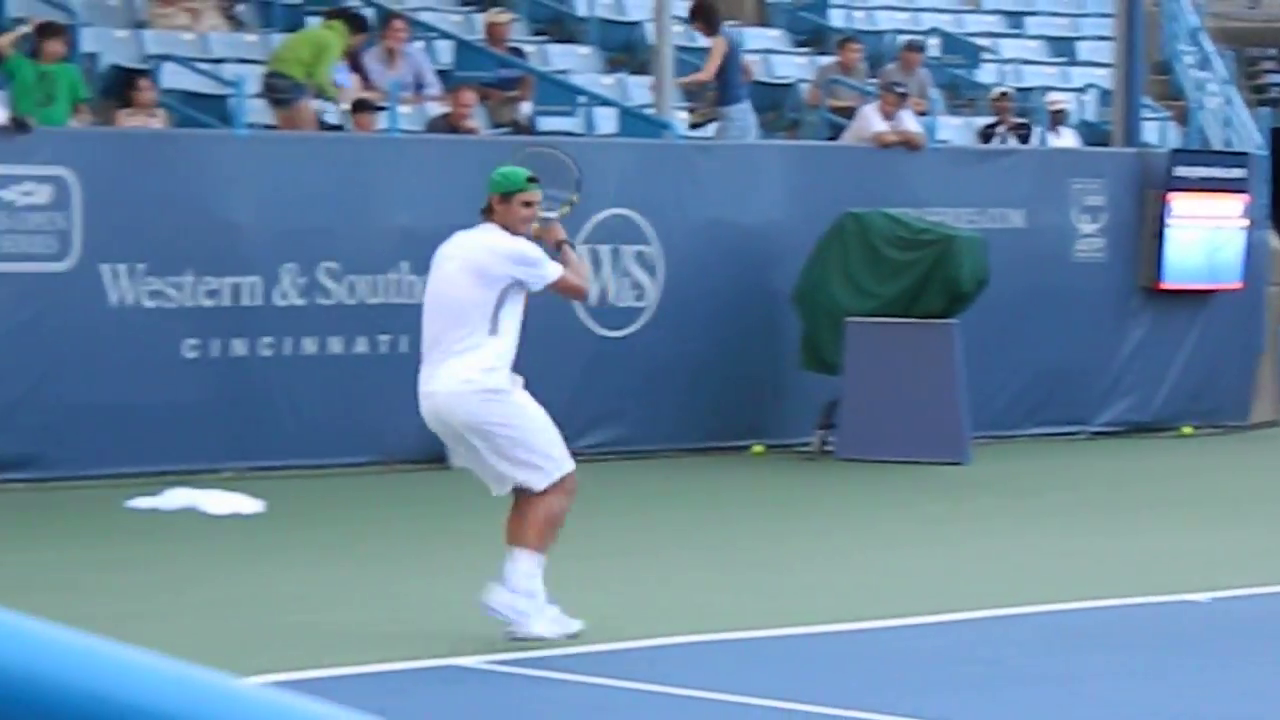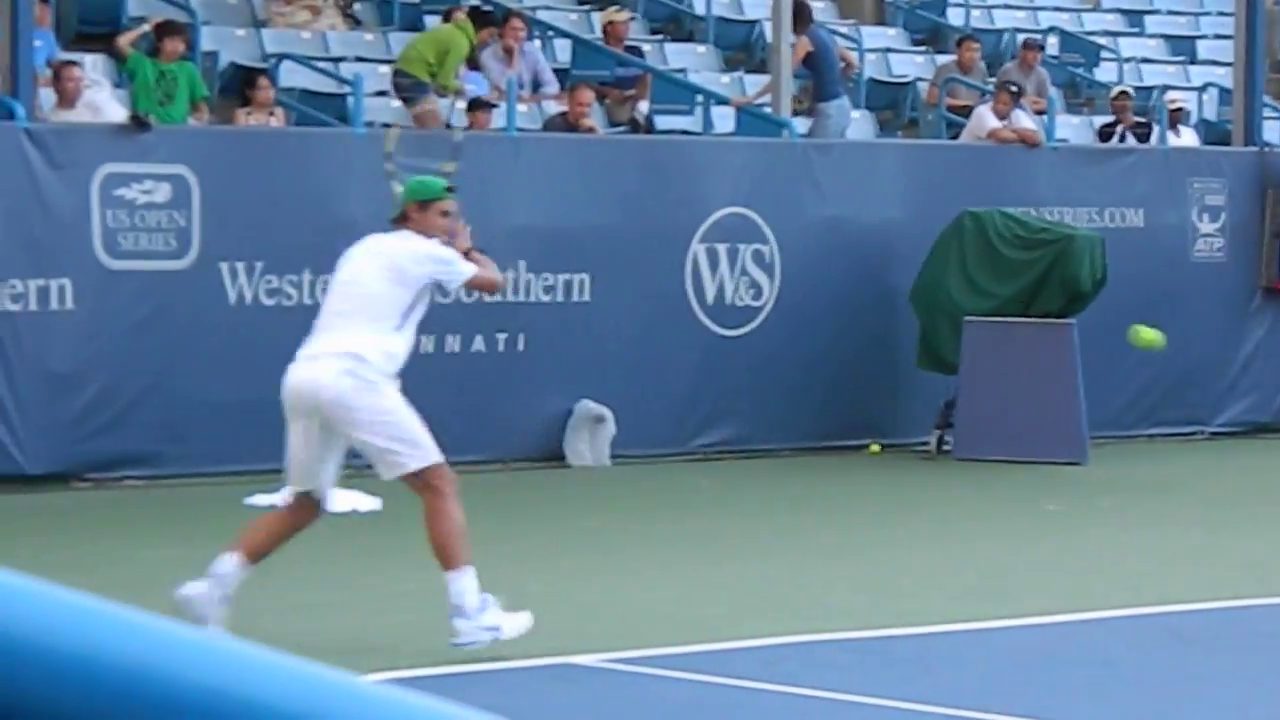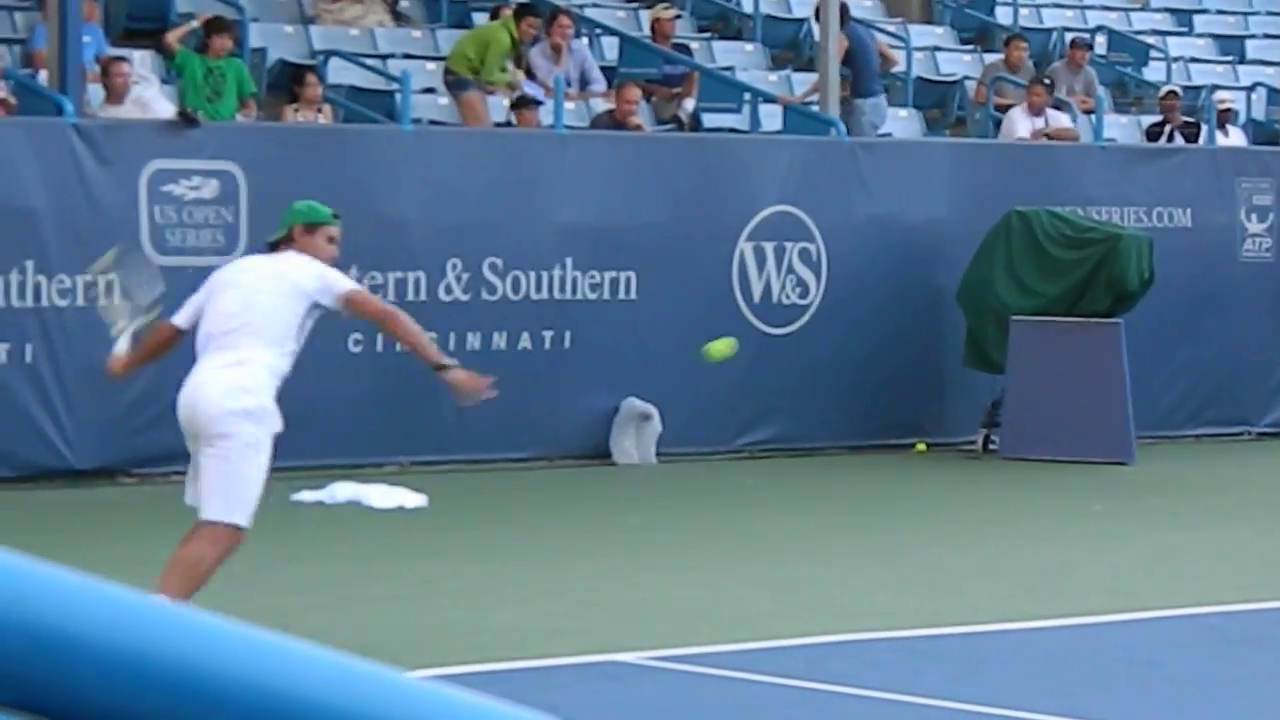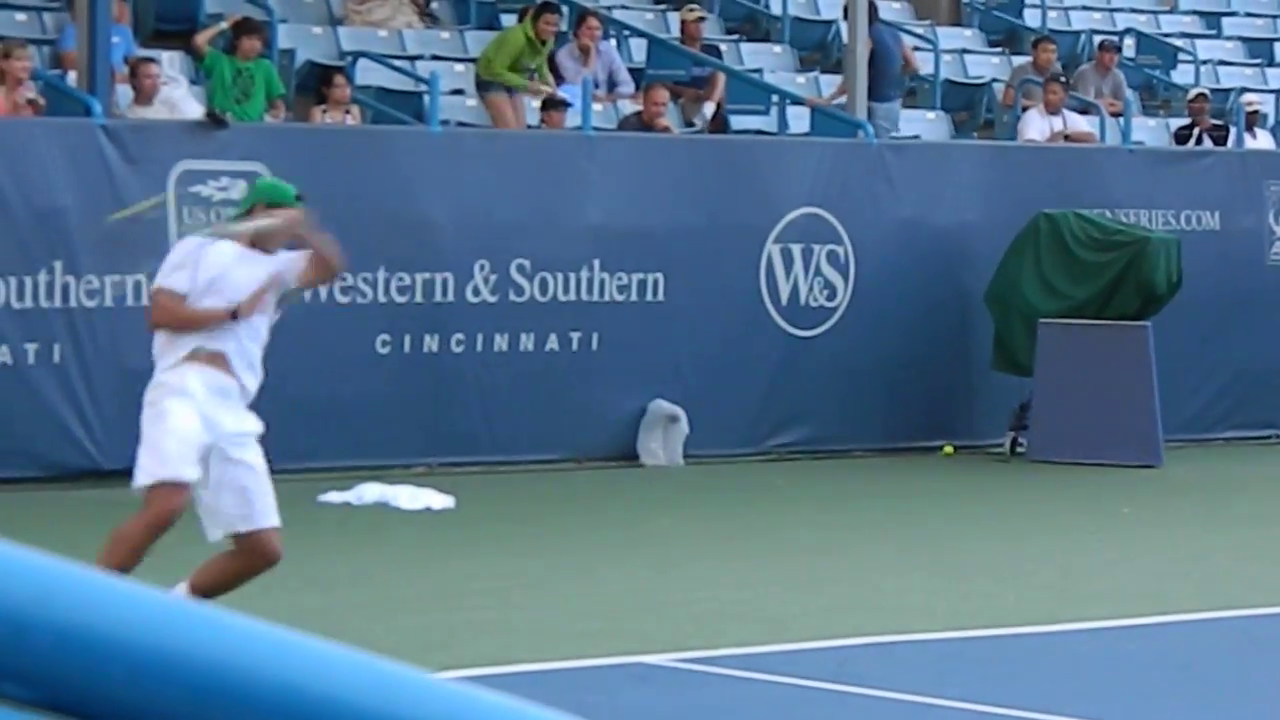
dt=0.3s
person 1, frame 1
left shoulder: (455, 247)
right shoulder: (511, 251)
right elbow: (580, 287)
right wrist: (564, 245)
left hip: (437, 395)
right hip: (481, 391)
left knee: (528, 489)
right knee: (559, 486)
left ankle: (524, 599)
right ankle: (518, 596)
person 1, frame 2
left shoulder: (363, 249)
right shoulder: (431, 254)
right elbow: (493, 282)
right wrist: (468, 251)
left hip: (303, 379)
right hip: (350, 379)
left knee: (303, 507)
right knee: (440, 486)
left ankle: (213, 590)
right ankle: (472, 613)
person 1, frame 3
left shoulder: (225, 274)
right shoulder: (309, 272)
left elbow: (165, 333)
right elbow: (387, 316)
left wrist: (127, 362)
right wrist: (446, 368)
left hip: (195, 396)
right hip: (240, 403)
left knee: (214, 522)
right knee: (221, 534)
person 1, frame 4
left shoulder: (281, 267)
right shoulder: (201, 251)
left elbow: (328, 269)
right elbow: (161, 314)
left wrist: (306, 231)
right wrist: (235, 311)
left hip: (233, 415)
right hip: (183, 395)
left knee: (264, 549)
right knee: (165, 505)
